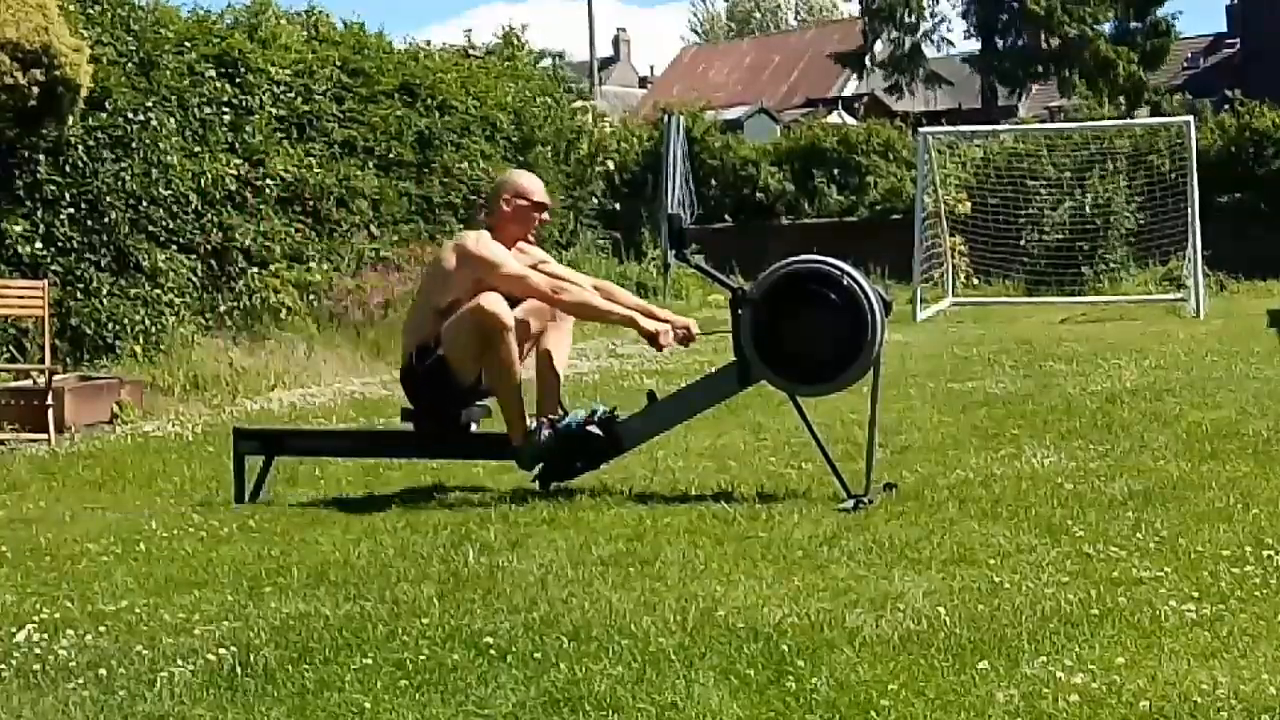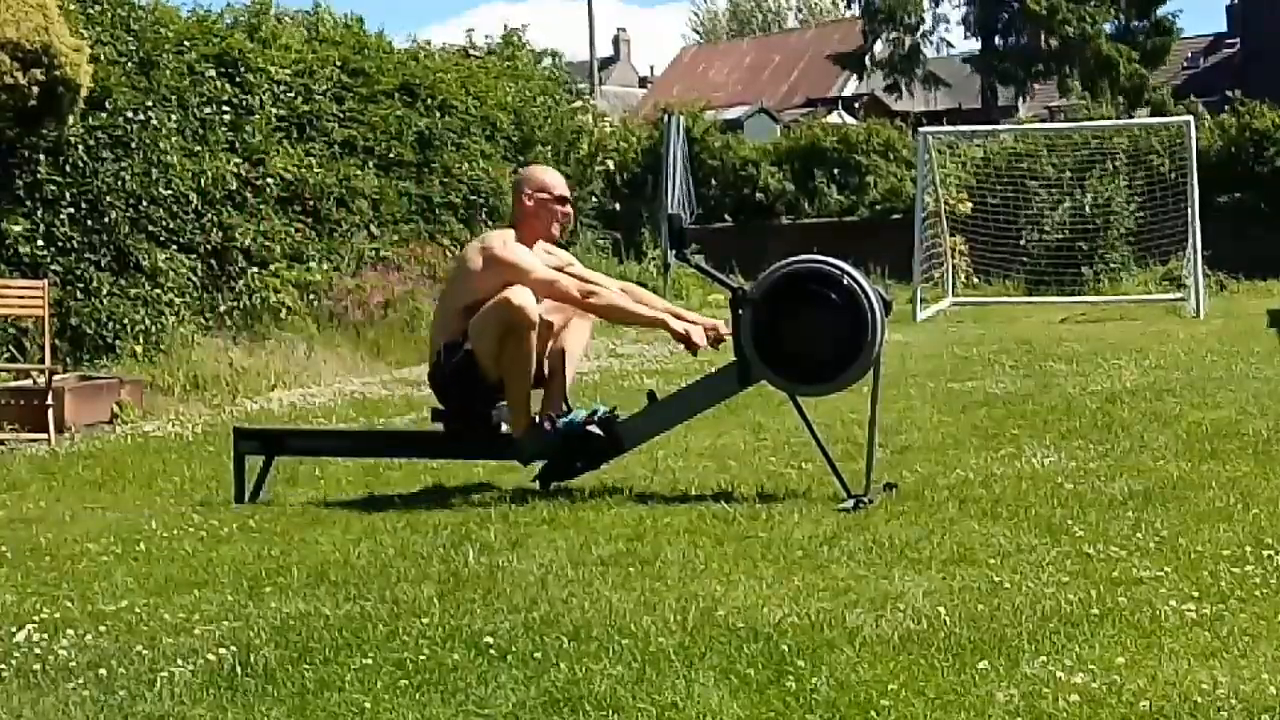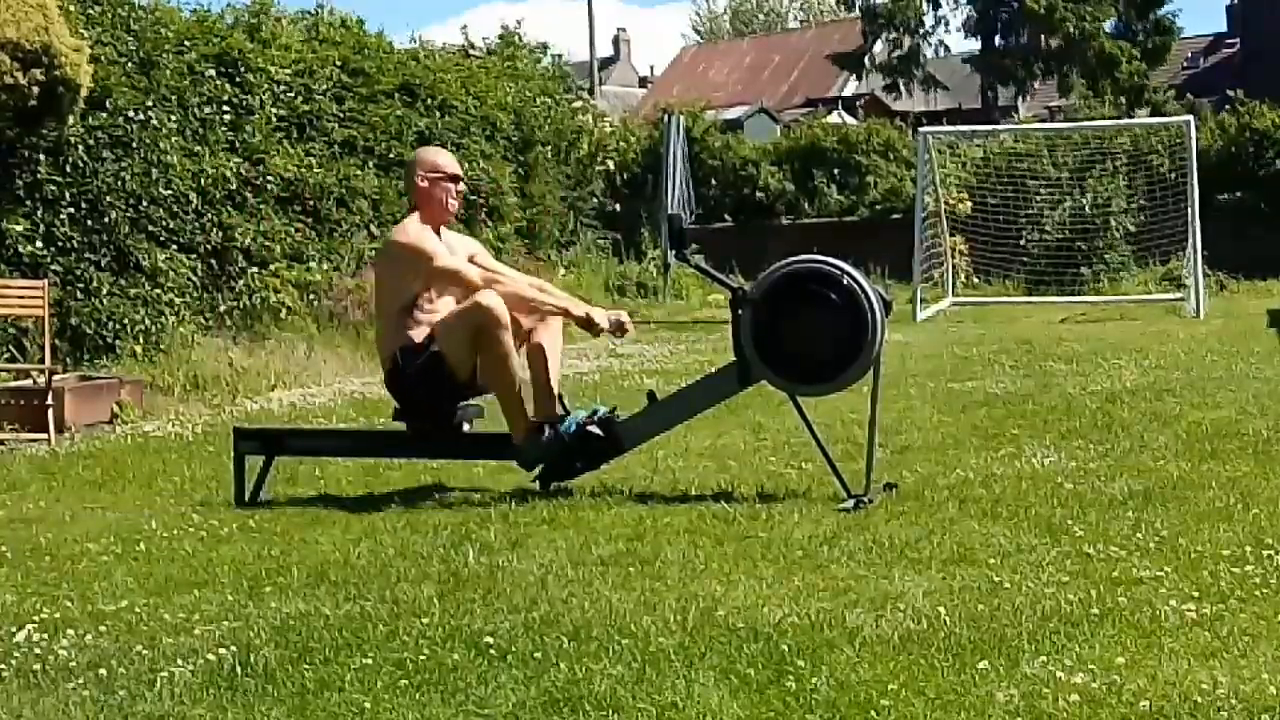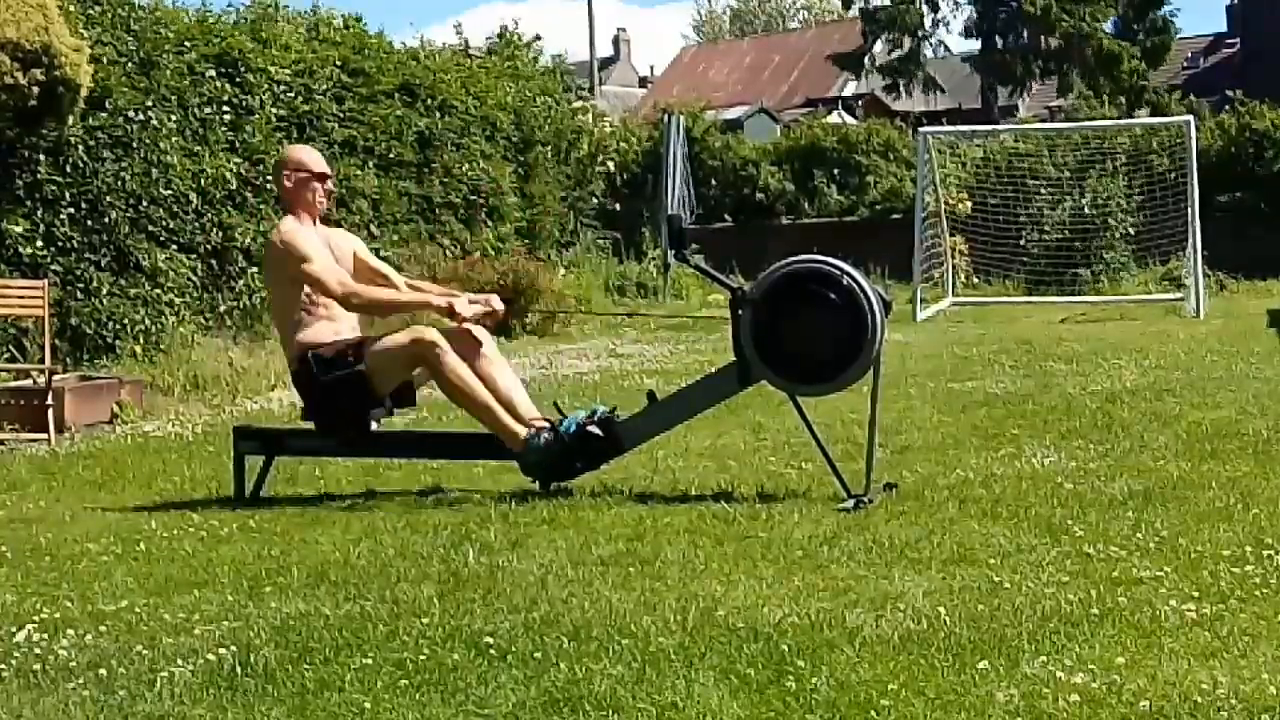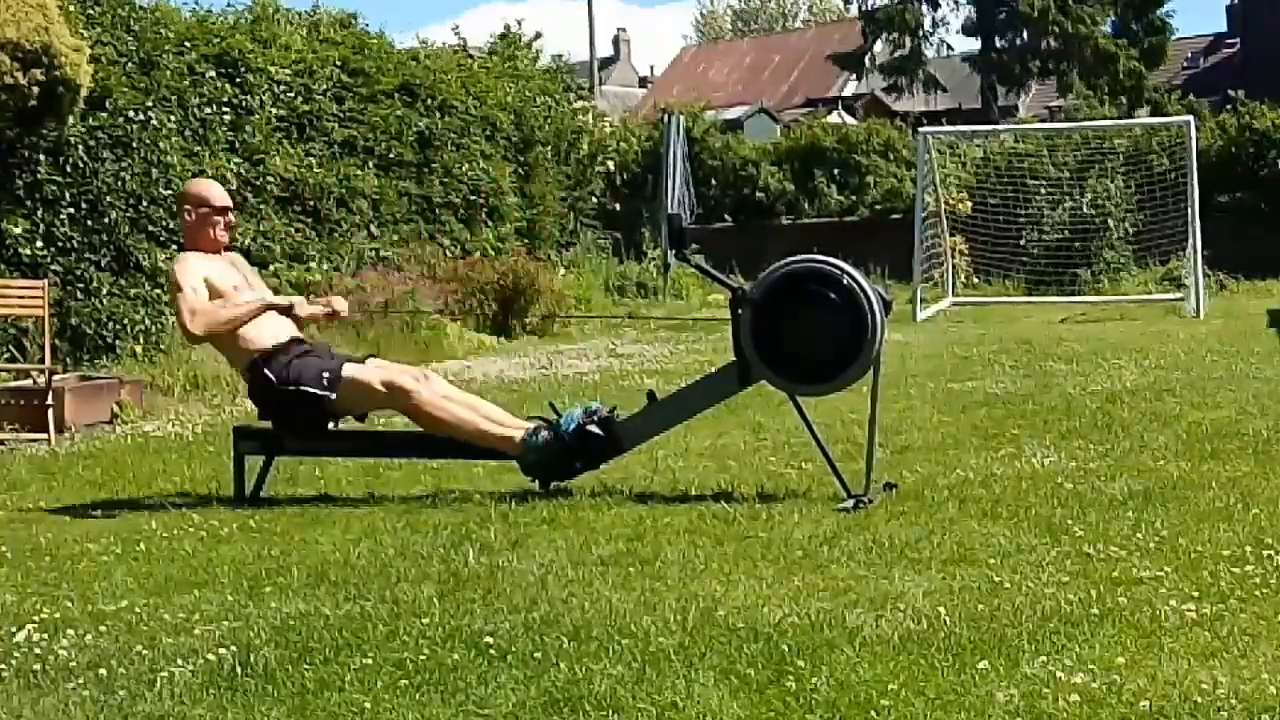
dt=0.3s
person 1, frame 1
left shoulder: (524, 254)
right shoulder: (475, 248)
left elbow: (593, 286)
right elbow: (554, 292)
left wrist: (663, 316)
right wrist: (635, 320)
left hip: (470, 369)
right hip: (429, 377)
left knee: (557, 310)
right knee: (490, 306)
left ankle: (546, 422)
right ankle: (523, 439)
person 1, frame 2
left shoulder: (548, 256)
right shoulder: (500, 250)
left elbow: (619, 289)
right elbow: (585, 295)
left wrist: (691, 319)
right wrist: (666, 323)
left hip: (497, 369)
right hip: (456, 377)
left knee: (582, 310)
right knee: (518, 300)
left ankle: (553, 417)
right ankle: (523, 433)
person 1, frame 3
left shoulder: (460, 244)
right shoulder: (407, 240)
left elbow: (526, 282)
right elbow: (489, 284)
left wrist: (590, 311)
right wrist: (573, 309)
left hip: (450, 368)
right hip: (413, 376)
left knee: (543, 311)
right knee: (489, 304)
left ankle: (548, 421)
right ankle: (526, 439)
person 1, frame 4
left shoulder: (340, 240)
right shoulder: (289, 238)
left elbow: (402, 285)
right elbow: (352, 298)
left wrist: (464, 298)
right wrist: (441, 306)
left hip: (358, 357)
right hip: (324, 373)
left knee: (472, 337)
right knee: (425, 340)
left ankle: (545, 427)
right ankle: (526, 445)
person 1, frame 5
left shoulder: (231, 259)
right shoulder: (188, 267)
right elbow: (195, 326)
left wrist: (317, 306)
right wrist: (274, 303)
left hip: (308, 358)
right hip: (278, 375)
left knee: (426, 380)
right knee: (400, 386)
left ankle: (536, 430)
right ankle: (526, 445)
